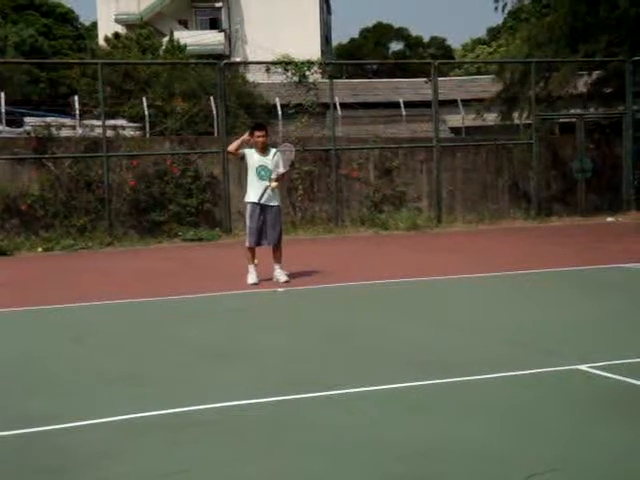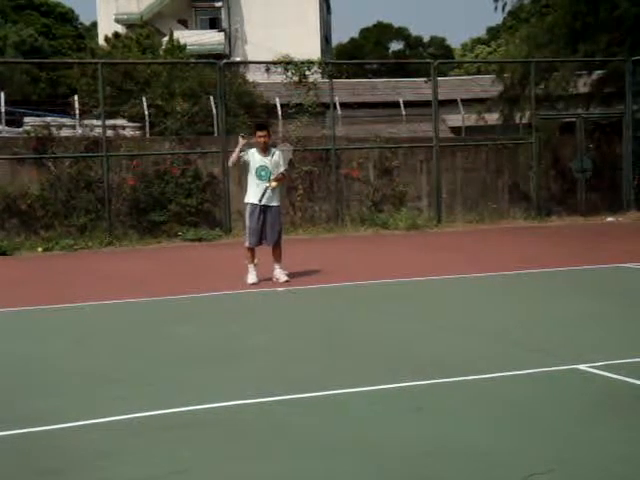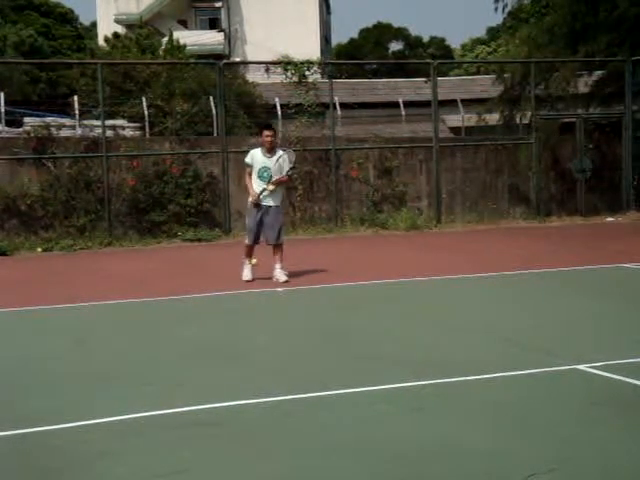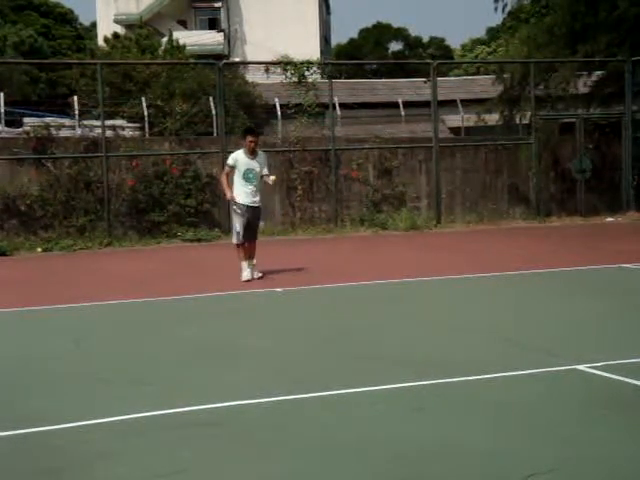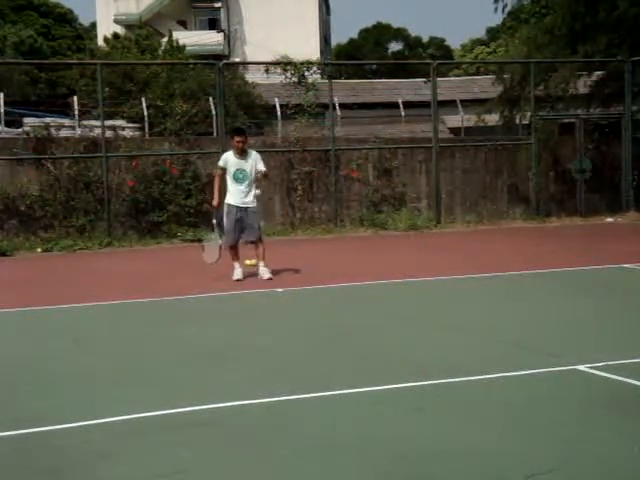
dt=1s
person 1, frame 1
left shoulder: (275, 154)
right shoulder: (248, 153)
left elbow: (281, 174)
right elbow: (230, 150)
left wrist: (278, 179)
right wrist: (244, 138)
left hip: (273, 201)
right hip: (254, 201)
left knee: (276, 238)
right knee: (251, 239)
left ankle: (278, 270)
right ankle: (252, 271)
person 1, frame 2
left shoulder: (277, 154)
right shoulder: (249, 154)
left elbow: (283, 175)
right elbow: (231, 164)
left wrist: (278, 178)
right wrist: (240, 146)
left hip: (273, 202)
right hip: (254, 201)
left knee: (276, 238)
right knee: (251, 239)
left ankle: (278, 270)
right ankle: (251, 271)
person 1, frame 3
left shoulder: (282, 156)
right shoulder: (253, 154)
left elbow: (287, 177)
right elbow: (247, 175)
left wrist: (279, 181)
right wrist: (251, 191)
left hip: (274, 203)
right hip: (256, 202)
left knee: (276, 238)
right knee: (251, 237)
left ankle: (278, 270)
right ankle: (247, 265)
person 1, frame 4
left shoulder: (262, 156)
right shoulder: (236, 156)
left elbow: (265, 175)
right elbow: (225, 175)
left wrist: (269, 180)
right wrist: (227, 191)
left hip: (255, 203)
right hip: (239, 203)
left knee: (252, 238)
right knee: (240, 237)
left ankle: (252, 266)
right ankle: (245, 269)
person 1, frame 5
left shoulder: (255, 156)
right shoulder: (226, 157)
left elbow: (264, 174)
right elbow: (218, 177)
left wrist: (263, 173)
right wrist: (216, 196)
left hip: (250, 203)
right hip: (232, 204)
left knee: (257, 237)
right knee: (232, 239)
left ankle: (262, 267)
right ankle: (237, 268)
